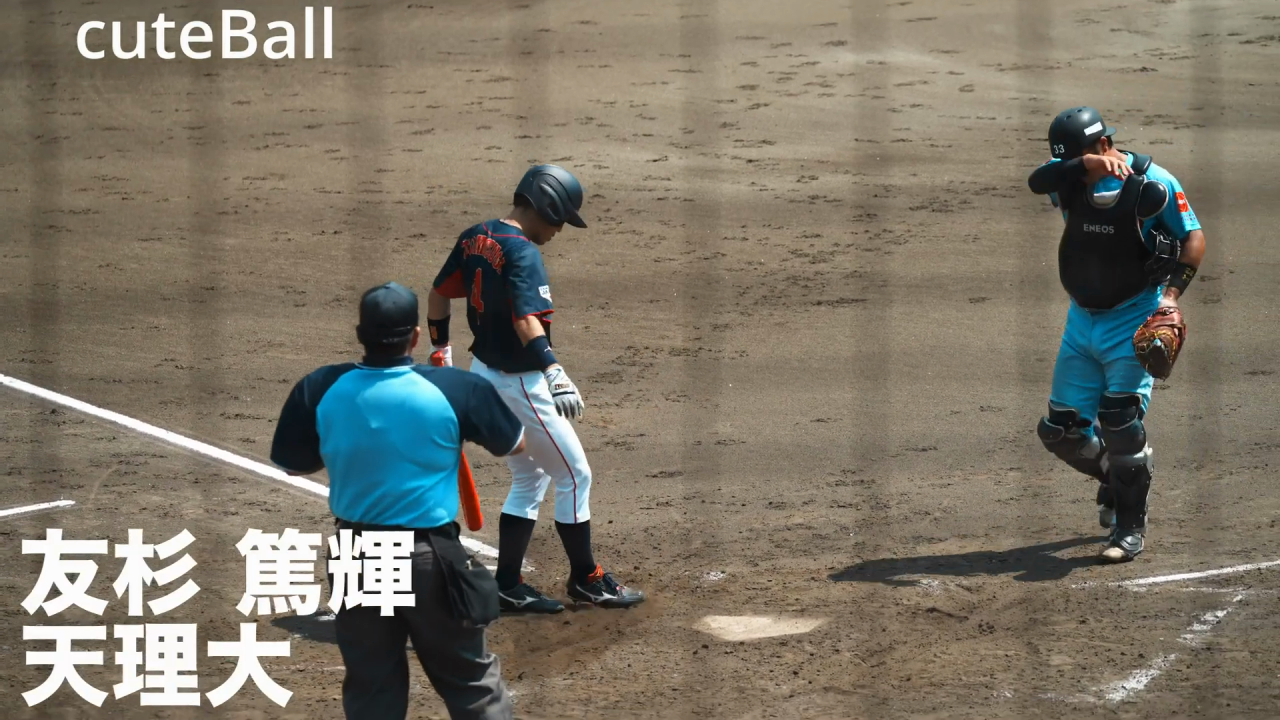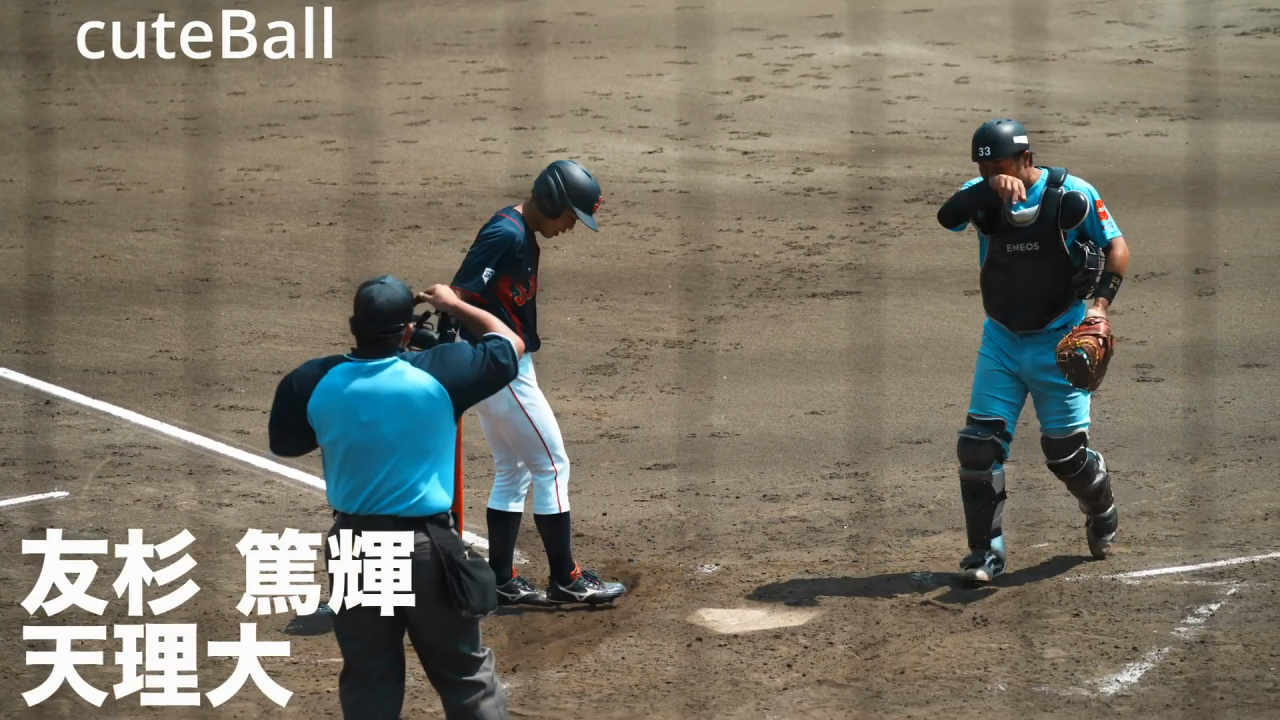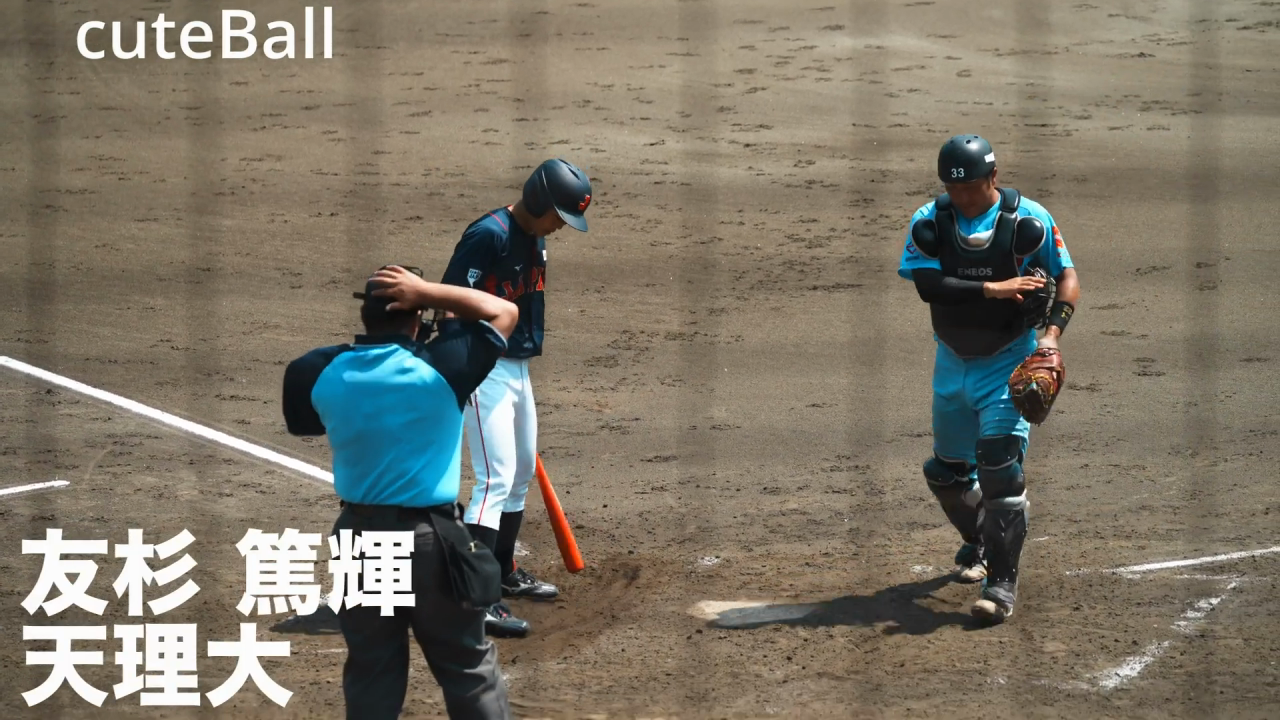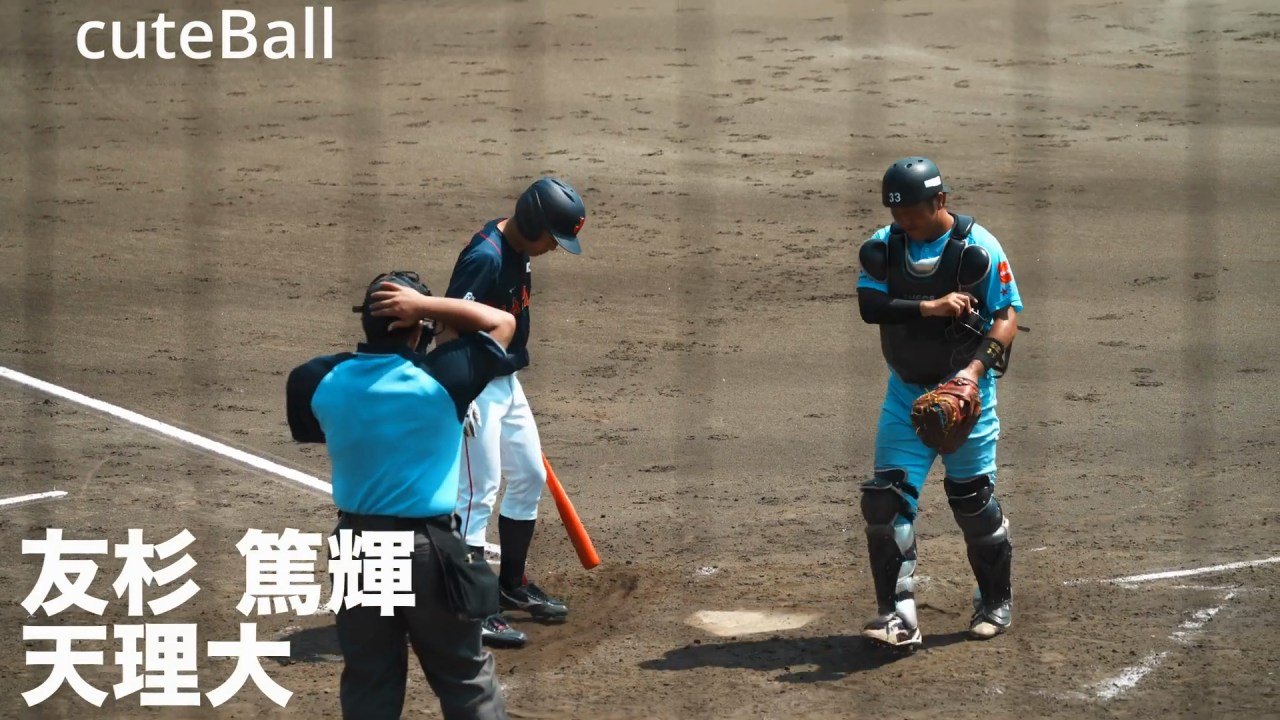
dt=0.4s
person 1, frame 1
left shoulder: (1154, 183)
right shoulder: (1068, 177)
left elbow: (1193, 239)
right elbow: (1037, 180)
left wrist: (1172, 293)
right wrist: (1087, 165)
left hip: (1134, 321)
right hip: (1082, 321)
left knee: (1120, 423)
right knee: (1061, 430)
left ankle: (1129, 528)
right ankle: (1117, 477)
person 1, frame 2
left shoulder: (1074, 194)
right shoulder: (984, 197)
left elbow: (1117, 248)
right elbow: (946, 217)
left wrist: (1100, 305)
right wrist: (990, 185)
left hip: (1059, 341)
right hip: (1001, 341)
left knee: (1065, 450)
right knee: (979, 444)
left ankle: (1101, 512)
right ankle: (985, 551)
person 1, frame 3
left shoulder: (1030, 218)
right shoulder: (928, 220)
left elbow: (1066, 276)
right elbow: (924, 283)
left wrist: (1053, 333)
right wrist: (989, 289)
left hip: (1008, 364)
right hip: (952, 365)
left knee: (1001, 467)
right knee: (949, 474)
left ankle: (1001, 586)
right ankle: (978, 541)
person 1, frame 4
left shoulder: (978, 247)
right shoulder: (884, 244)
left elbow: (1006, 318)
right elbow: (869, 307)
left wrist: (976, 369)
right wrist: (930, 307)
right hip: (904, 393)
left knee: (973, 502)
right knee: (885, 498)
left ankle: (997, 600)
right ankle: (899, 616)
person 2, frame 1
left shoulder: (475, 237)
right shoulder: (522, 254)
left elbow: (438, 295)
right elbow: (528, 323)
left wrist: (441, 348)
right wrist: (557, 374)
left hip: (487, 375)
right hip: (519, 383)
left knee: (529, 481)
right knee: (573, 477)
left ankle: (508, 586)
right ankle: (588, 579)
person 2, frame 2
left shoulder: (519, 229)
right shoulder: (507, 234)
left elbow: (475, 290)
right elbow: (460, 294)
left knee: (514, 472)
right knee: (552, 466)
left ankle: (501, 580)
right ankle: (567, 578)
person 2, frame 3
left shoulder: (534, 236)
right shoulder: (488, 233)
left hip: (519, 369)
right hip: (486, 372)
left knee: (521, 473)
right knee: (496, 479)
left ankle: (503, 572)
person 2, frame 4
left shoulder: (518, 248)
right shoulder: (484, 255)
left hip: (507, 382)
right hip: (476, 387)
left knee: (530, 477)
right knee: (479, 495)
left ankle: (514, 586)
person 3, frame 1
left shoulder: (319, 390)
right shoulder: (457, 390)
left elbow: (294, 464)
right elbow: (514, 444)
right hip: (431, 559)
left knee: (371, 682)
right knee: (471, 678)
person 3, frame 2
left shoulder: (311, 382)
right shoulder: (439, 374)
left elbow: (285, 444)
right elbow: (512, 345)
right wrist: (453, 305)
right hip: (425, 548)
left knee: (367, 673)
right knee: (463, 669)
person 3, frame 3
left shoulder: (318, 372)
right shoulder: (440, 366)
left elbow: (302, 424)
right elbow: (504, 312)
right wrist: (426, 291)
left hip: (359, 535)
right hip: (431, 538)
left knee: (370, 664)
right knee: (466, 662)
person 3, frame 4
left shoulder: (320, 380)
right shoulder: (441, 377)
right elbow: (502, 322)
right wrist: (425, 305)
right hip: (428, 549)
left knee: (368, 677)
right knee: (463, 674)
